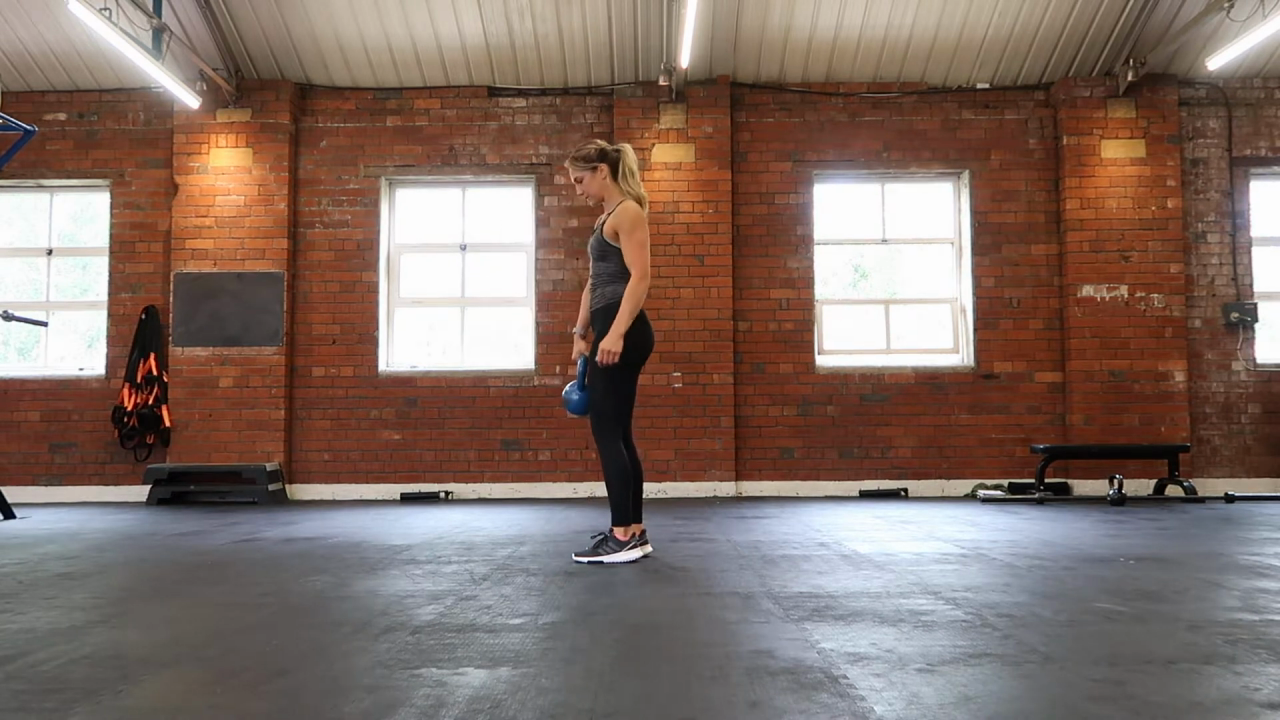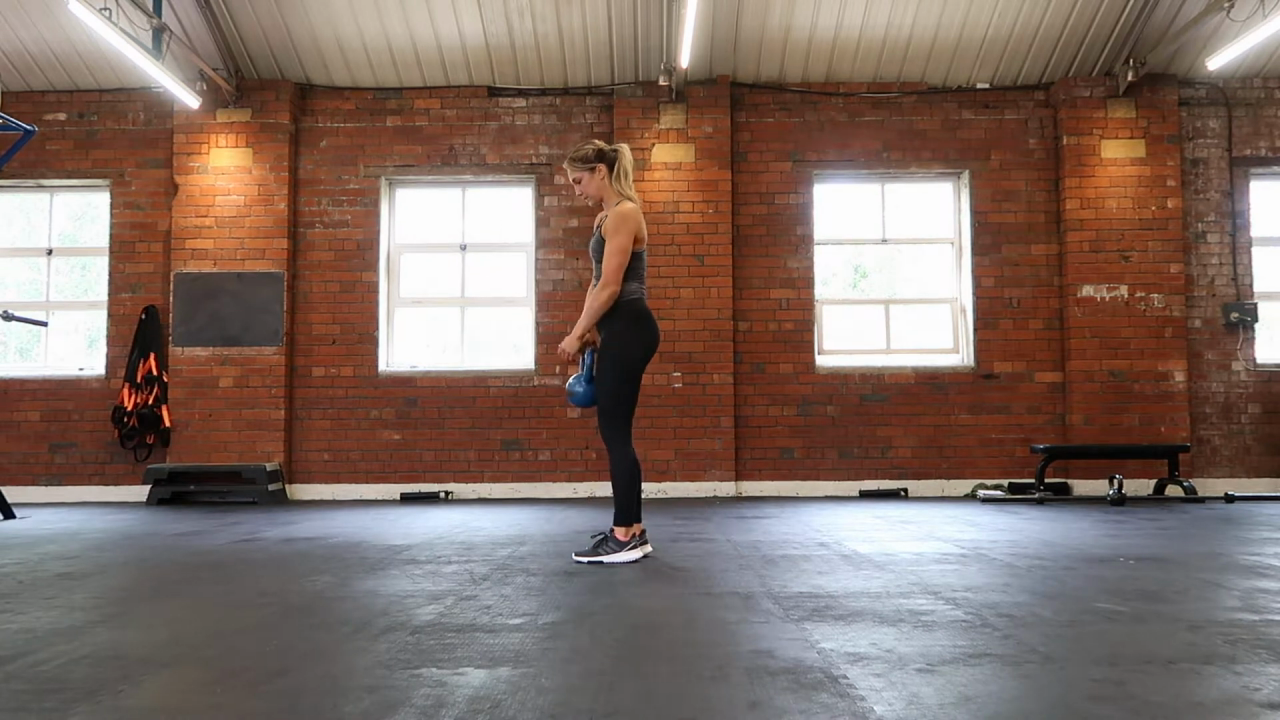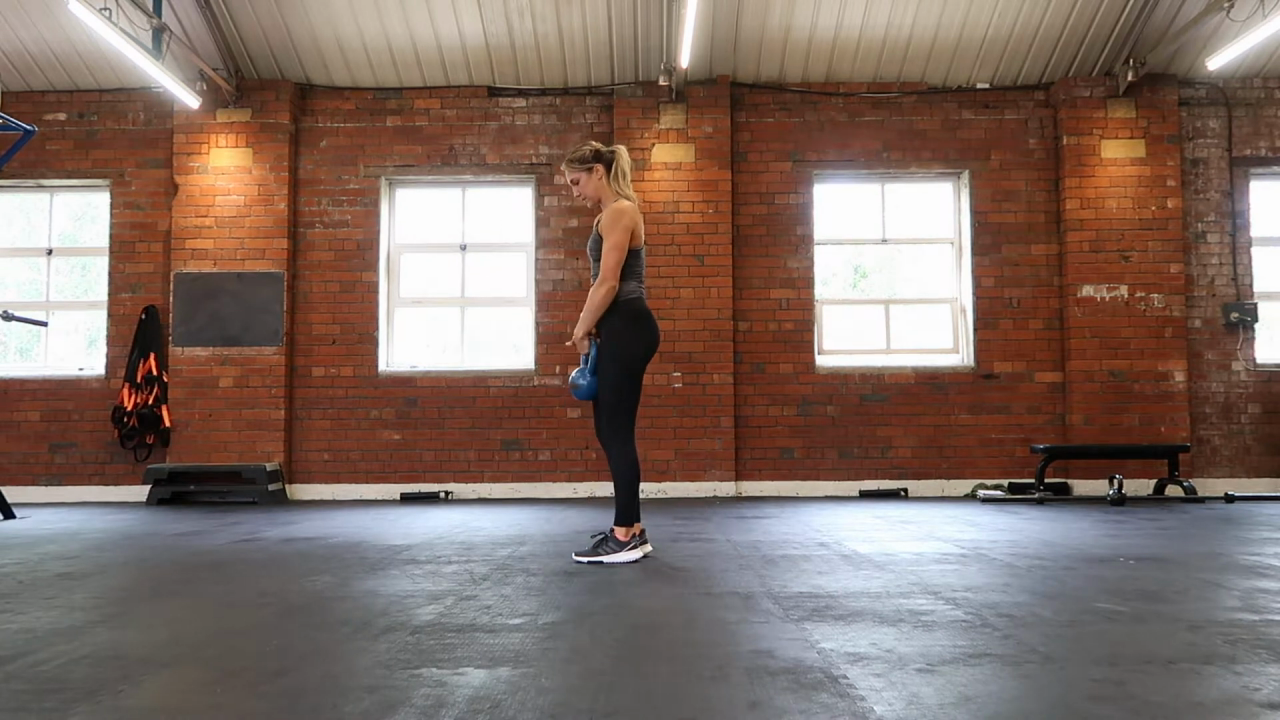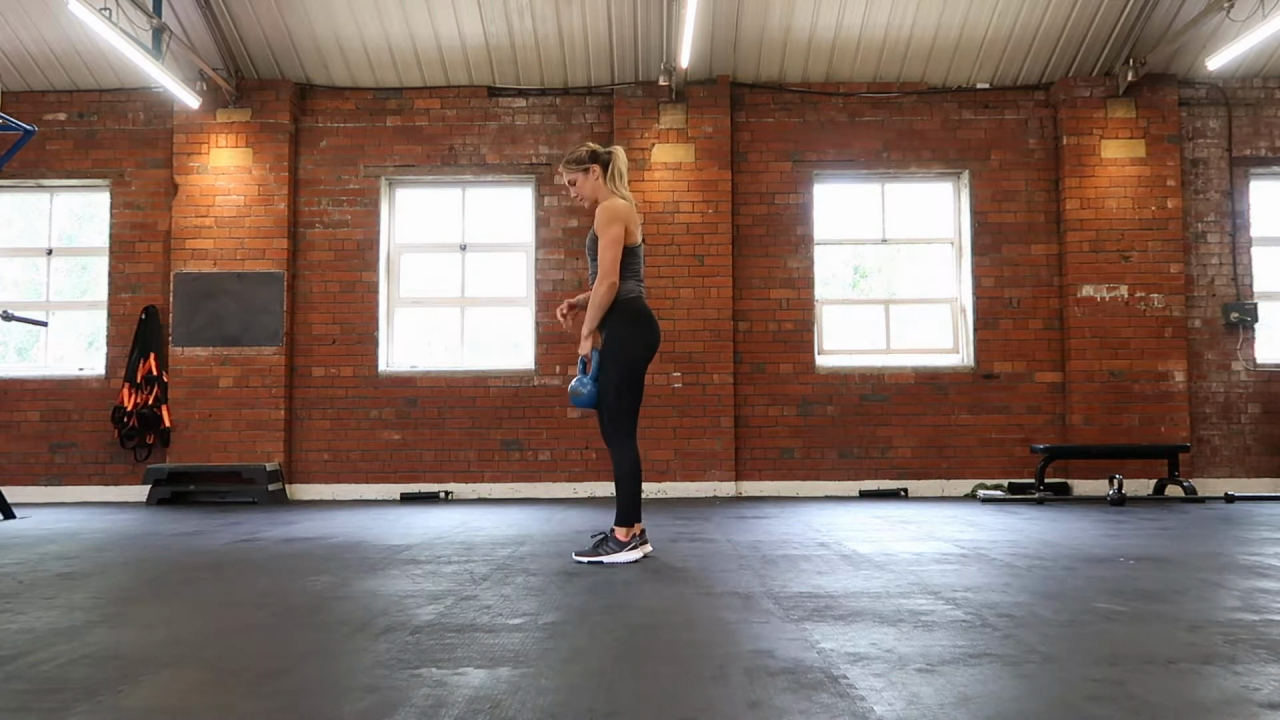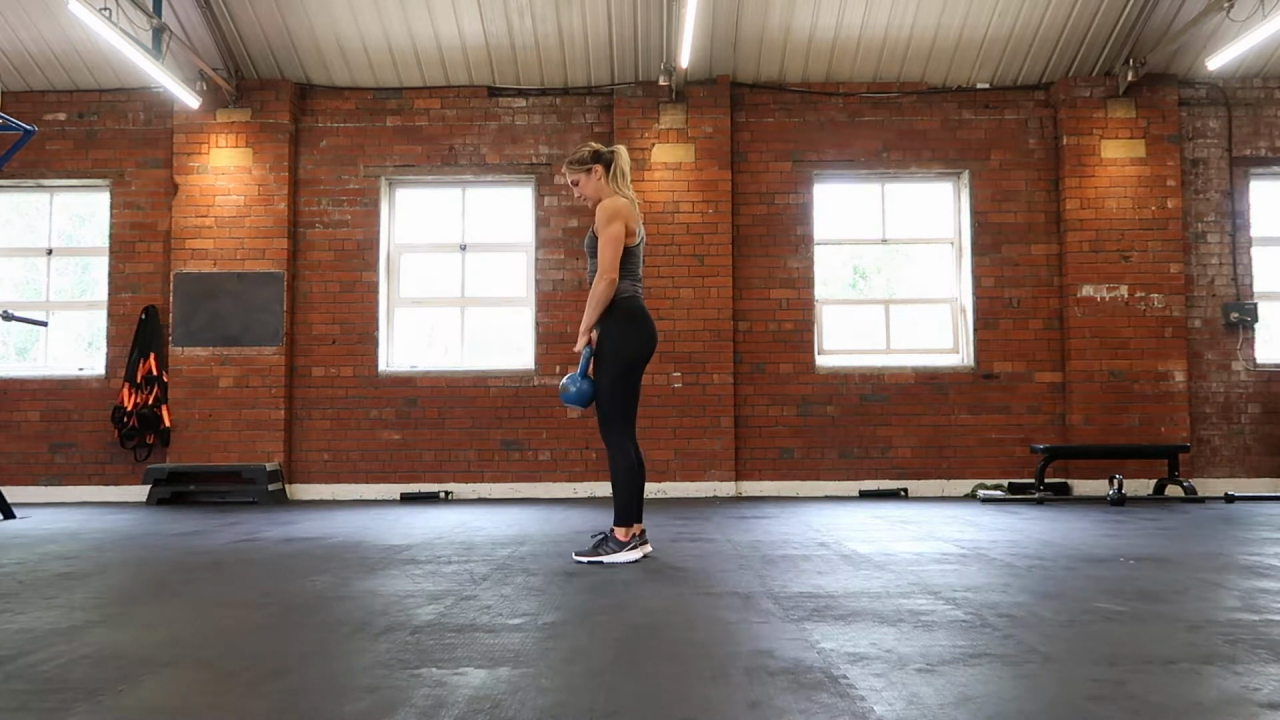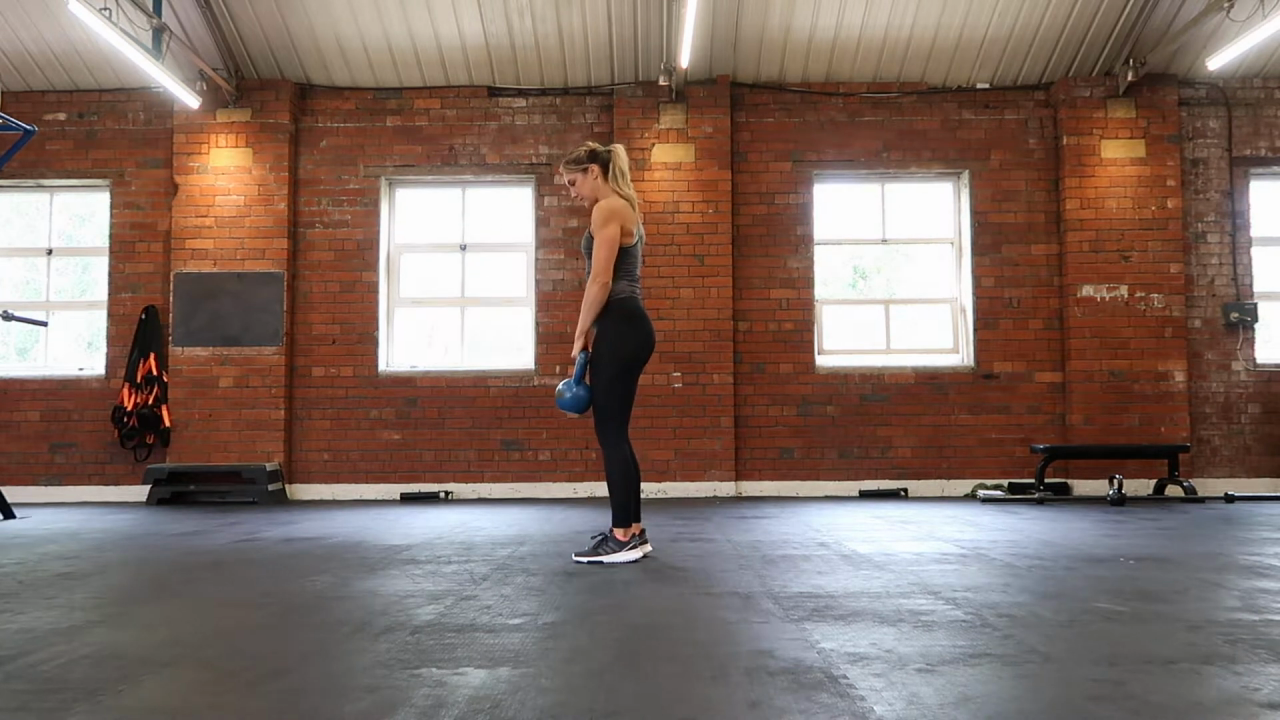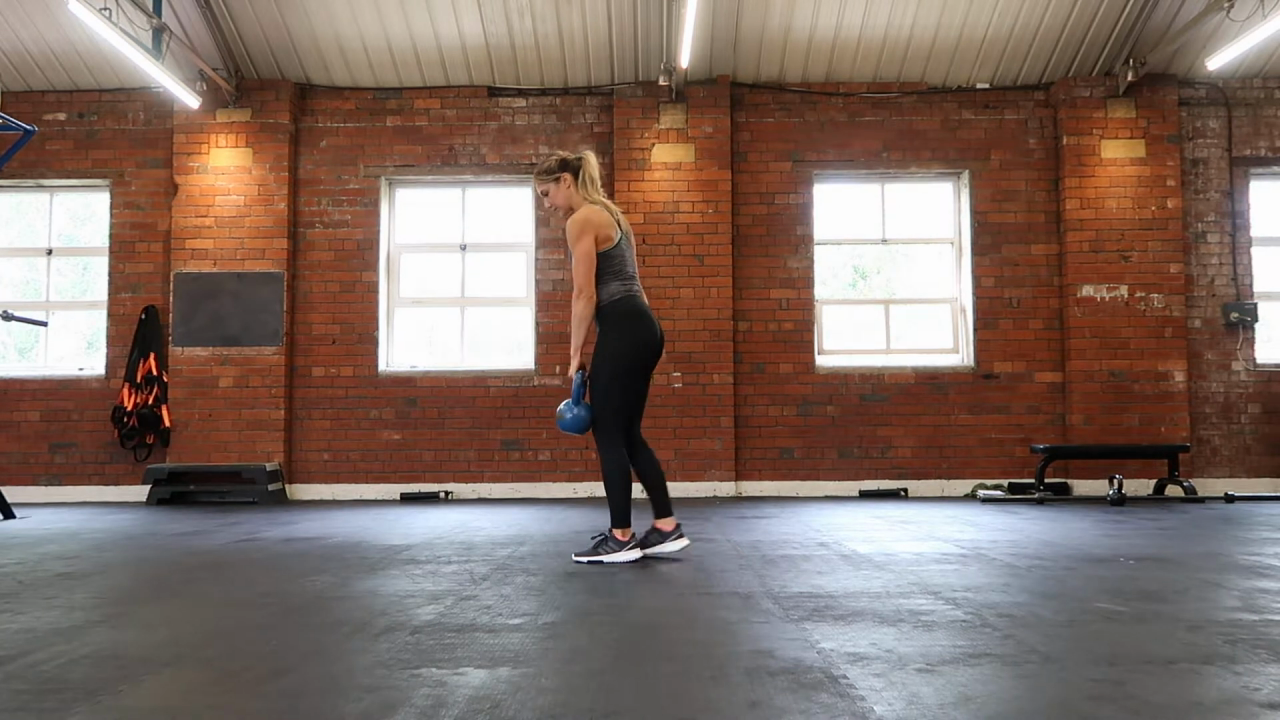
dt=0.3s
person 1, frame 1
left shoulder: (628, 213)
right shoulder: (606, 217)
left elbow: (639, 278)
left wrist: (615, 335)
right wrist: (580, 333)
left hip: (622, 332)
right hip: (608, 330)
left knee: (606, 433)
right knee: (617, 434)
left ankle: (623, 537)
right ankle: (634, 532)
person 1, frame 2
left shoulder: (624, 213)
right shoulder: (606, 217)
left elbow: (611, 285)
left wrist: (576, 333)
right wrist: (584, 329)
left hip: (628, 330)
right hip: (618, 331)
left knee: (614, 432)
right knee: (615, 432)
left ankle: (624, 537)
right ankle: (633, 530)
person 1, frame 3
left shoulder: (621, 211)
right shoulder: (606, 216)
left elbow: (609, 282)
left wrist: (582, 330)
right wrist: (588, 326)
left hip: (628, 330)
right hip: (618, 331)
left knee: (616, 432)
right knee: (609, 431)
left ankle: (624, 537)
right ankle: (632, 530)
person 1, frame 4
left shoulder: (612, 209)
right shoulder: (613, 212)
left elbow: (610, 280)
left wrist: (587, 331)
right wrist: (580, 303)
left hip: (628, 329)
right hip: (622, 329)
left knee: (619, 432)
right knee: (616, 431)
left ankle: (625, 537)
right ankle: (633, 530)
person 1, frame 5
left shoulder: (611, 208)
right shoulder: (625, 211)
left elbow: (607, 277)
left wrist: (584, 330)
right wrist: (595, 328)
left hip: (623, 329)
right hip: (629, 327)
left knee: (615, 432)
right knee: (620, 432)
left ankle: (624, 538)
right ankle: (633, 531)
person 1, frame 6
left shoulder: (607, 208)
right shoulder: (626, 210)
left elbow: (600, 280)
left wrist: (580, 335)
left hip: (619, 329)
right hip: (630, 327)
left knee: (610, 433)
right knee: (615, 433)
left ankle: (622, 538)
right ankle: (633, 532)
person 1, frame 7
left shoulder: (580, 221)
right shoulder: (610, 214)
left elbow: (584, 294)
left wrist: (575, 353)
left hip: (623, 331)
right hip: (644, 325)
left knee: (608, 435)
right knee: (627, 432)
left ankle: (622, 538)
right ankle: (667, 525)
